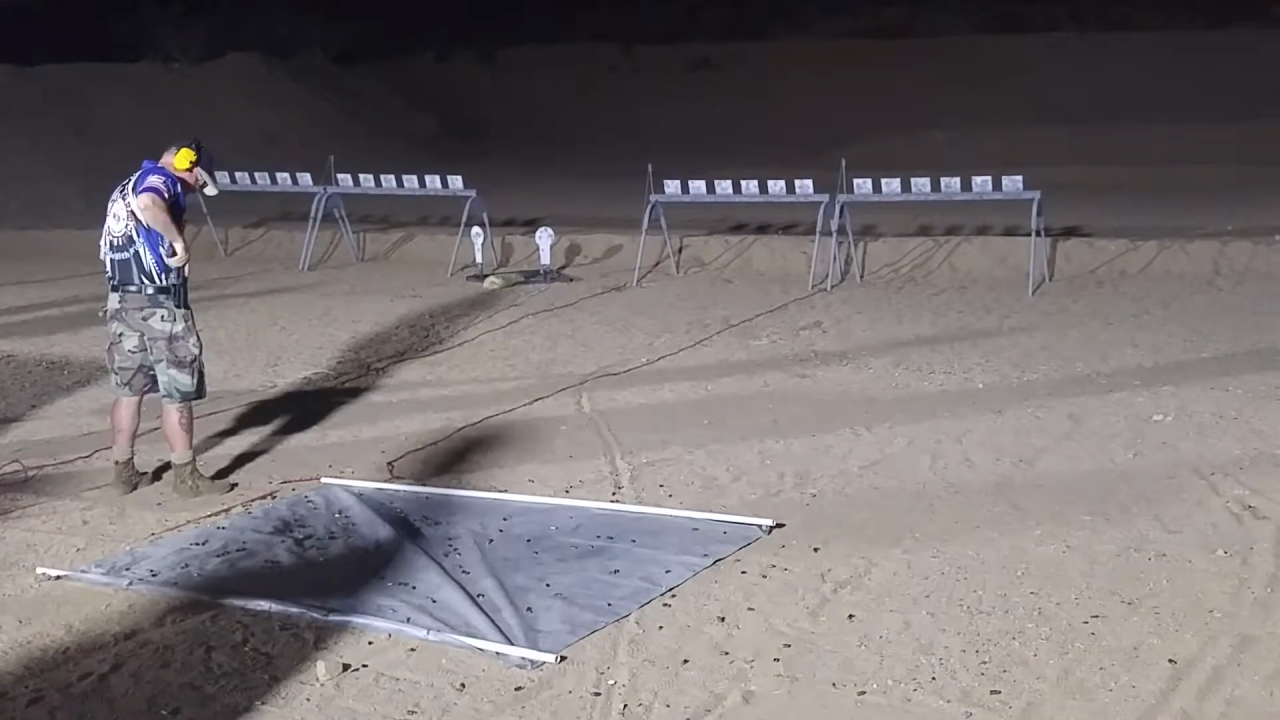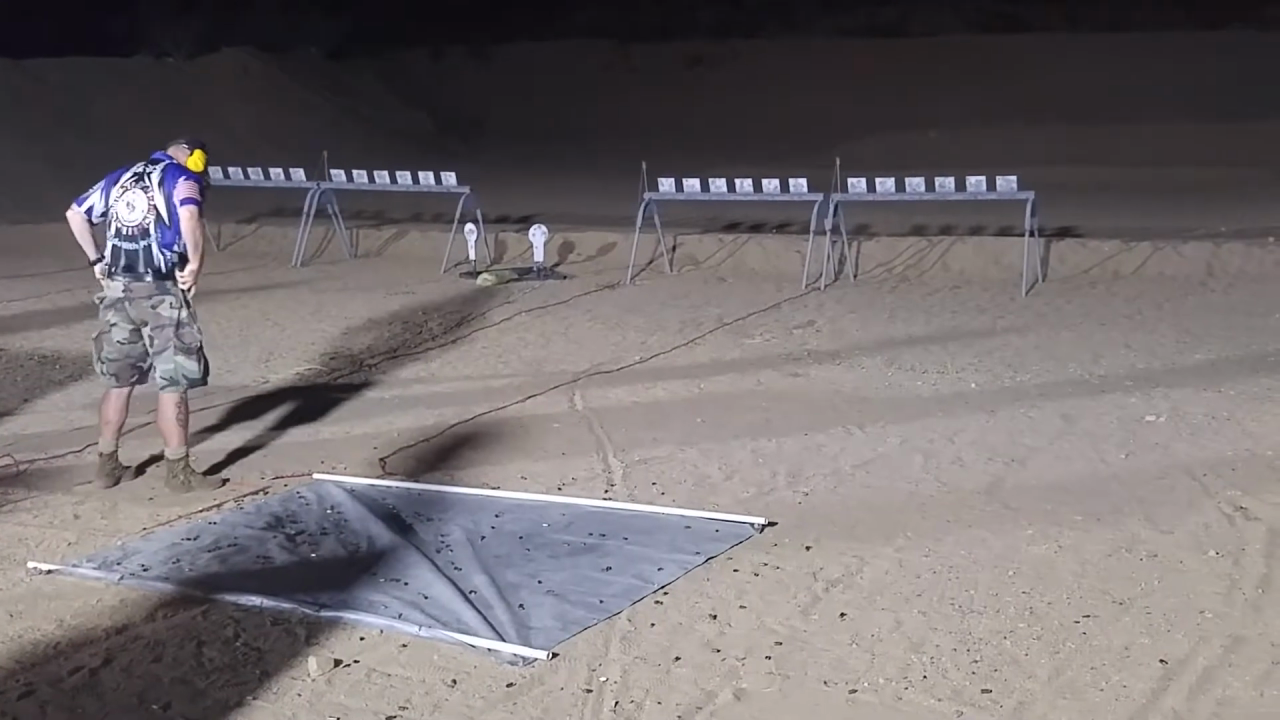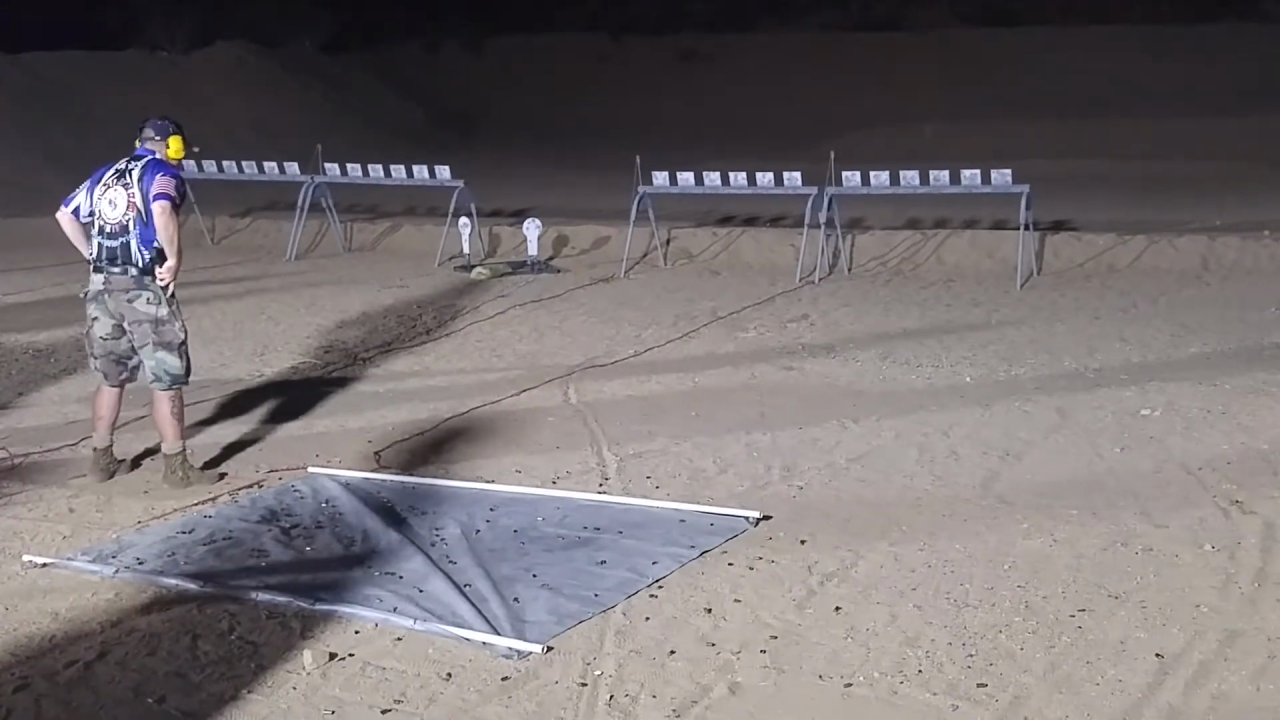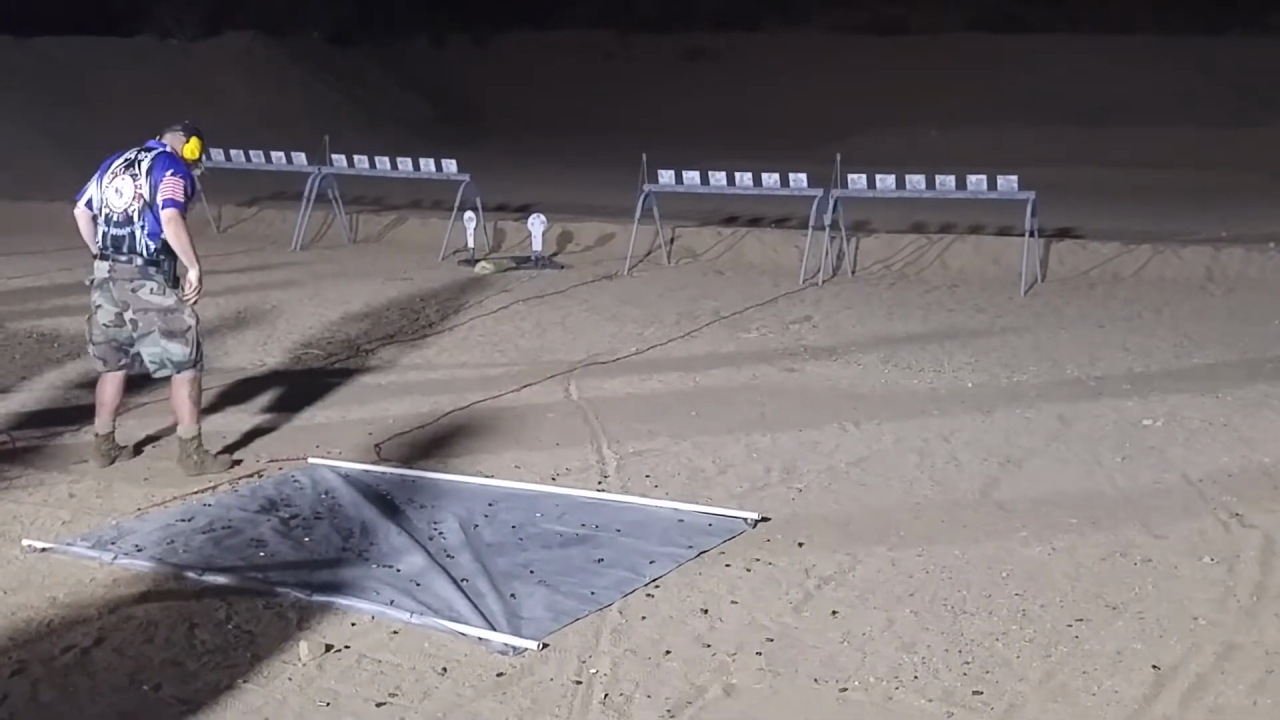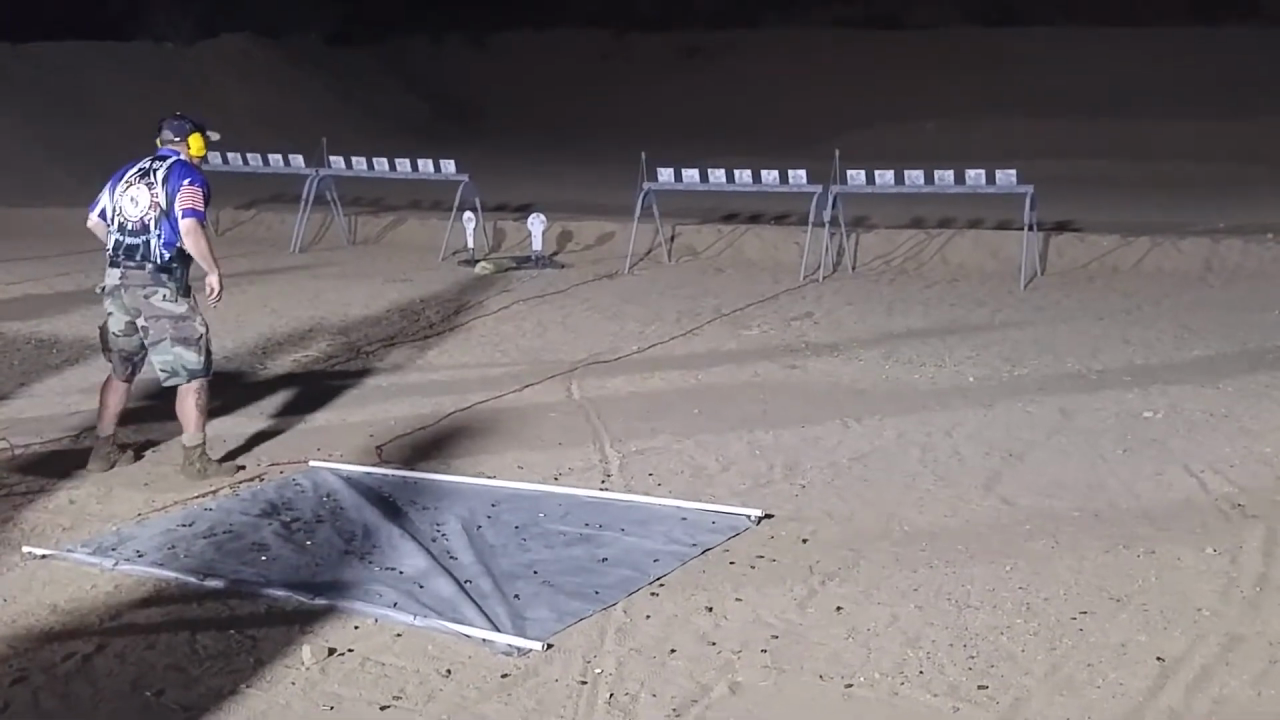
dt=1s
person 1, frame 1
left shoulder: (124, 188)
right shoulder: (160, 179)
left elbow: (106, 249)
right elbow: (148, 205)
right wrist: (179, 241)
left hip: (121, 300)
right hip: (160, 302)
left knee: (129, 389)
right knee: (177, 392)
left ankle: (124, 471)
right ankle: (186, 477)
person 1, frame 2
left shoulder: (120, 178)
right shoulder: (182, 177)
left elbow: (76, 213)
right elbow: (189, 216)
left wrist: (97, 260)
right wrist: (195, 264)
left hip: (117, 289)
right hip: (160, 290)
left knee: (118, 381)
right knee: (174, 383)
left ankle: (107, 464)
right ankle: (179, 471)
person 1, frame 3
left shoulder: (106, 174)
right shoulder: (164, 172)
left elbow: (65, 214)
right elbow: (162, 211)
left wrist: (92, 257)
right wrist: (173, 260)
left hip: (102, 285)
right hip: (144, 287)
left knee: (112, 377)
right knee: (166, 379)
left ankle: (101, 459)
right ankle: (176, 467)
person 1, frame 4
left shoulder: (115, 163)
right shoulder: (174, 167)
left elbow: (81, 211)
right elbow: (170, 219)
right wrist: (194, 267)
left hip: (107, 274)
right hip: (149, 277)
left knee: (113, 363)
right knee: (184, 363)
left ankle: (104, 445)
right ankle: (192, 452)
person 1, frame 5
left shoulder: (127, 173)
right shoulder: (188, 176)
left elbow: (94, 222)
right elbow: (189, 229)
right wrist: (213, 272)
left hip: (117, 280)
right hip: (160, 285)
left knee: (120, 369)
right knee: (193, 372)
left ankle: (103, 450)
right ankle: (195, 460)
